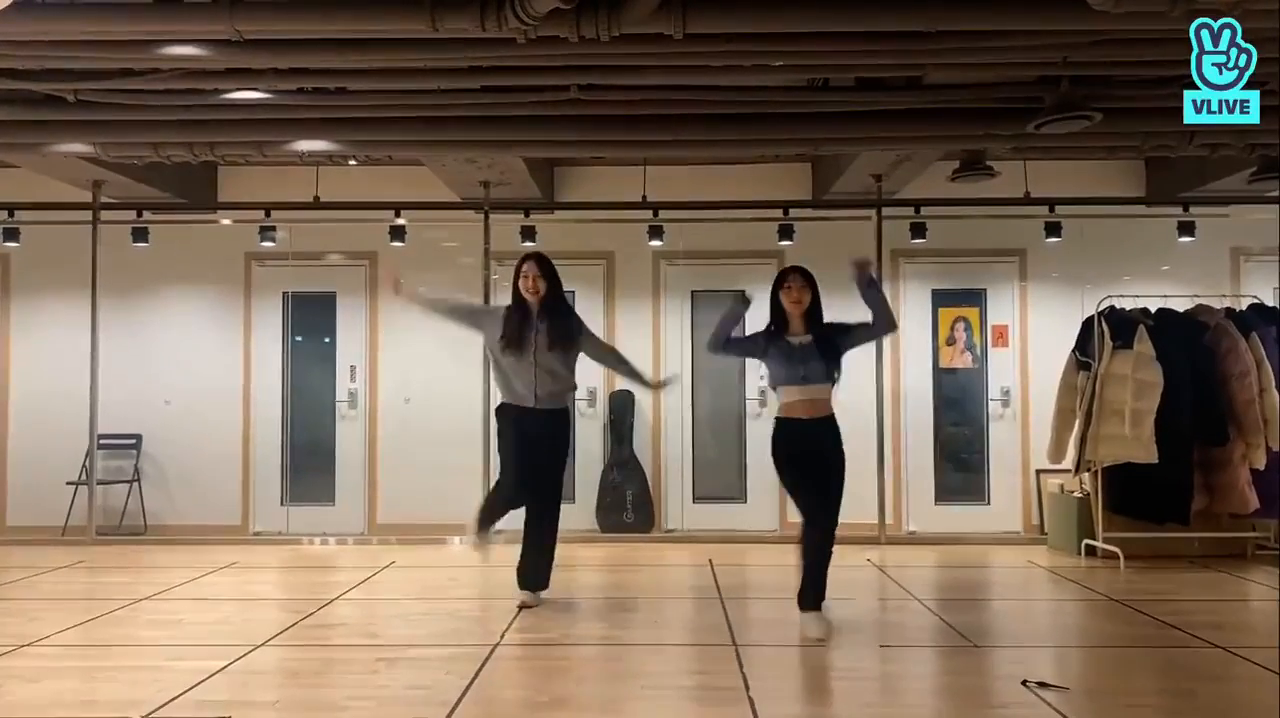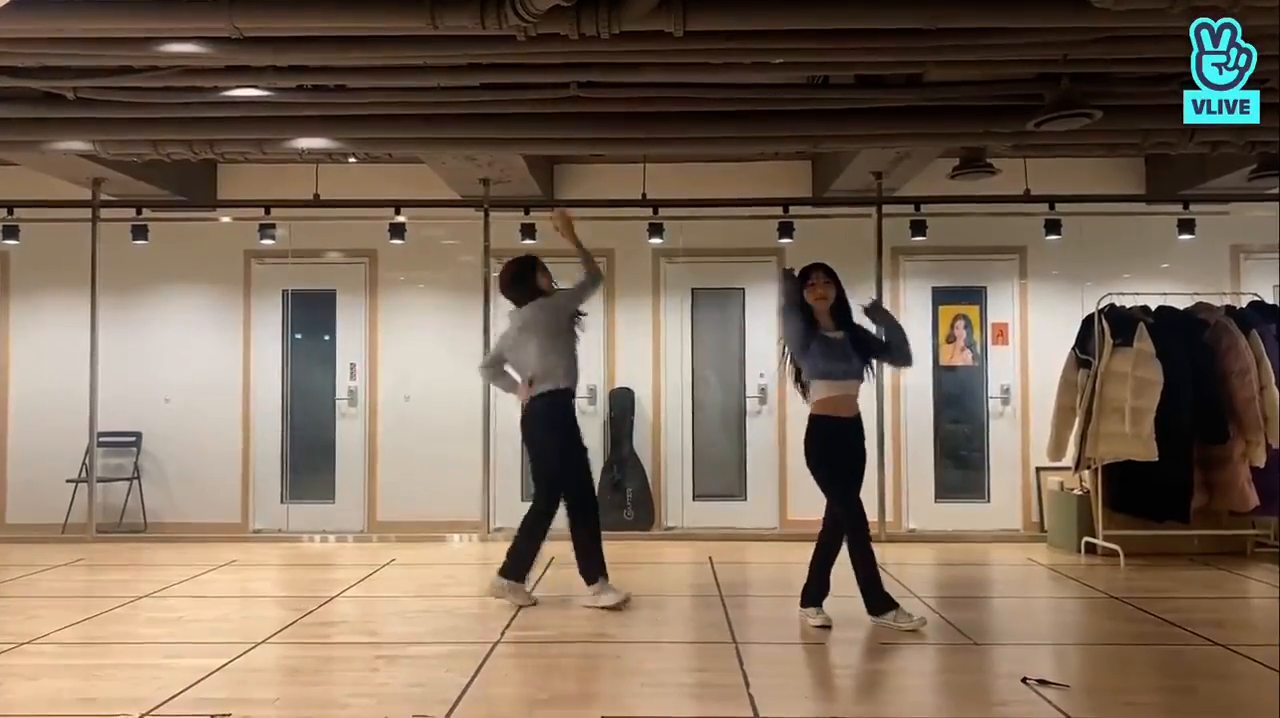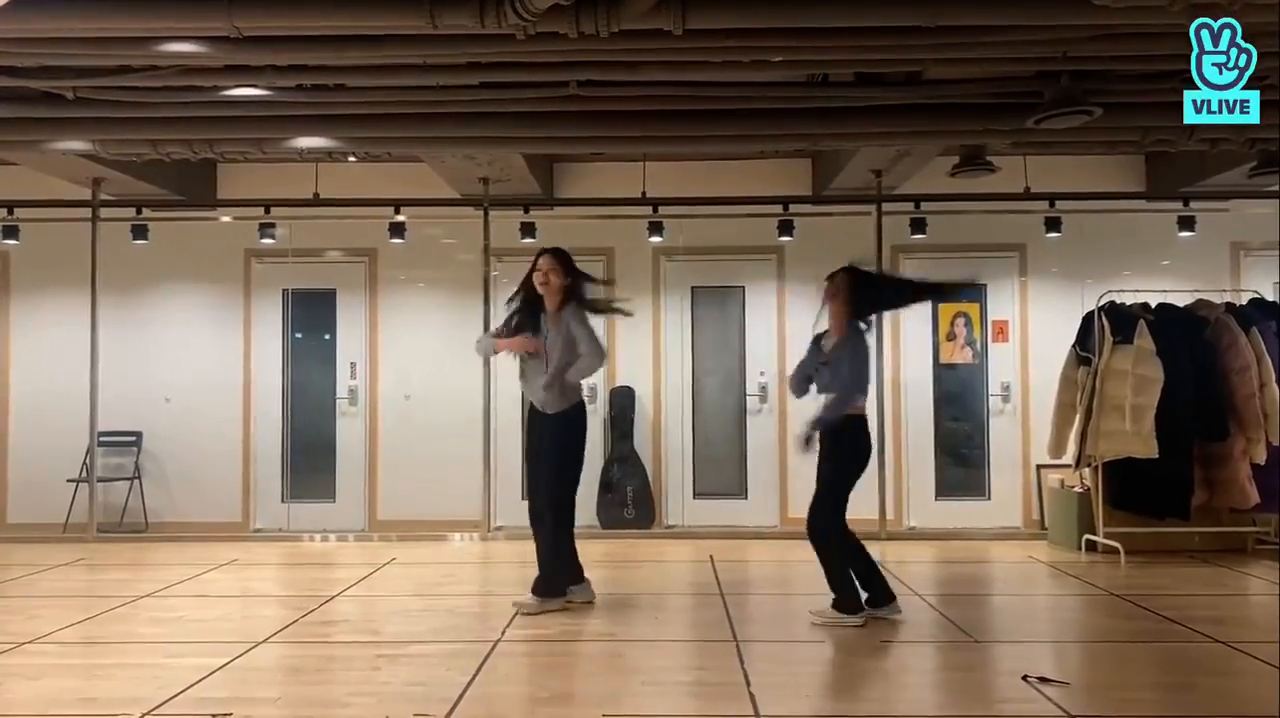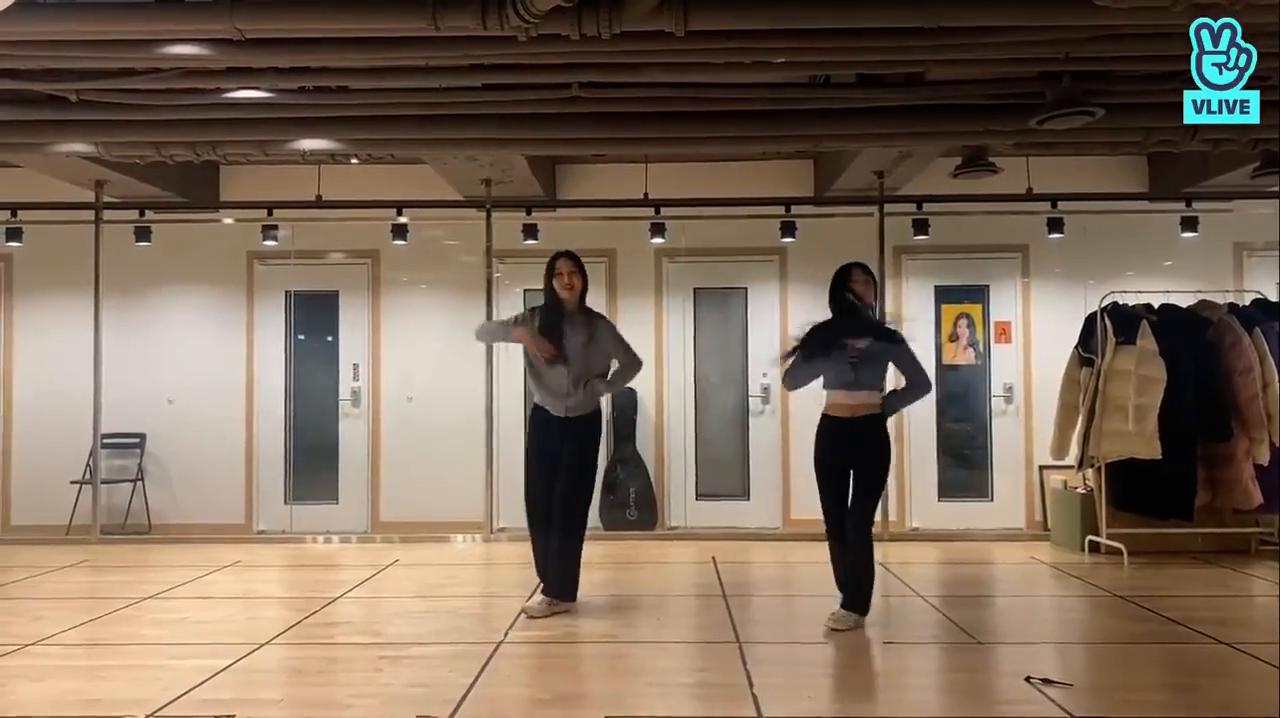
dt=0.5s
person 1, frame 1
left shoulder: (567, 324)
right shoulder: (501, 319)
left elbow: (604, 354)
right elbow: (461, 312)
left wrist: (645, 382)
right wrist: (414, 297)
left hip: (556, 418)
right hip: (517, 414)
left knee: (546, 501)
right knee: (517, 486)
left ankle: (531, 583)
right ankle: (487, 517)
person 1, frame 2
left shoulder: (517, 322)
right shoulder: (551, 308)
left elbow: (489, 367)
right elbow: (593, 279)
left wrist: (517, 387)
right wrist: (572, 238)
left hip: (541, 411)
right hip: (553, 413)
left knee: (547, 499)
right knee: (581, 495)
left ankle: (512, 577)
right ankle: (597, 582)
person 1, frame 3
left shoulder: (574, 316)
right shoulder: (525, 315)
left elbow: (597, 355)
right elbow: (483, 347)
left wrist: (570, 378)
right wrist: (508, 342)
left hip: (566, 418)
right hip: (537, 416)
left knee: (554, 502)
right knee: (542, 502)
left ankle: (549, 590)
right ankle: (572, 582)
person 1, frame 4
left shoulder: (598, 326)
right shoulder: (534, 320)
left elbow: (631, 363)
right elbow: (481, 332)
left wrist: (602, 388)
right wrist: (520, 335)
left hip: (583, 424)
right hip: (543, 421)
left knee: (569, 507)
right knee: (538, 506)
left ankle: (558, 592)
right ankle: (556, 586)
person 2, frame 1
left shoulder: (831, 336)
right shoulder: (768, 342)
left elbow: (884, 324)
right elbow: (717, 344)
left wrist: (867, 284)
right wrist: (736, 311)
left hip: (826, 434)
right hip: (788, 436)
left knee: (825, 523)
right knee: (818, 521)
left ankle: (810, 604)
right ankle: (812, 606)
person 2, frame 2
left shoulder: (855, 335)
right shoulder: (802, 338)
left elbow: (902, 359)
right elbow: (789, 318)
left wrist: (885, 318)
right wrist: (790, 284)
left hip: (852, 433)
right hip: (822, 435)
left knee: (838, 519)
right knee: (854, 519)
left ankle: (811, 600)
right ankle: (881, 606)
person 2, frame 3
left shoulder: (851, 339)
right shoulder: (824, 340)
left elbow: (849, 393)
right elbow: (798, 387)
left wrist: (814, 425)
right wrist: (807, 365)
left hip: (847, 435)
right hip: (837, 434)
left knee: (820, 522)
right knee: (832, 523)
left ankle: (848, 605)
right ankle: (881, 597)
person 2, frame 4
left shoulder: (888, 340)
right shoulder: (824, 338)
left elbow: (921, 383)
right elbow: (789, 381)
left wrist: (887, 406)
right wrist: (822, 360)
left hip: (871, 435)
right hip: (831, 433)
left knee: (860, 523)
right knee: (835, 524)
left ankle: (852, 606)
right ankle: (853, 598)
